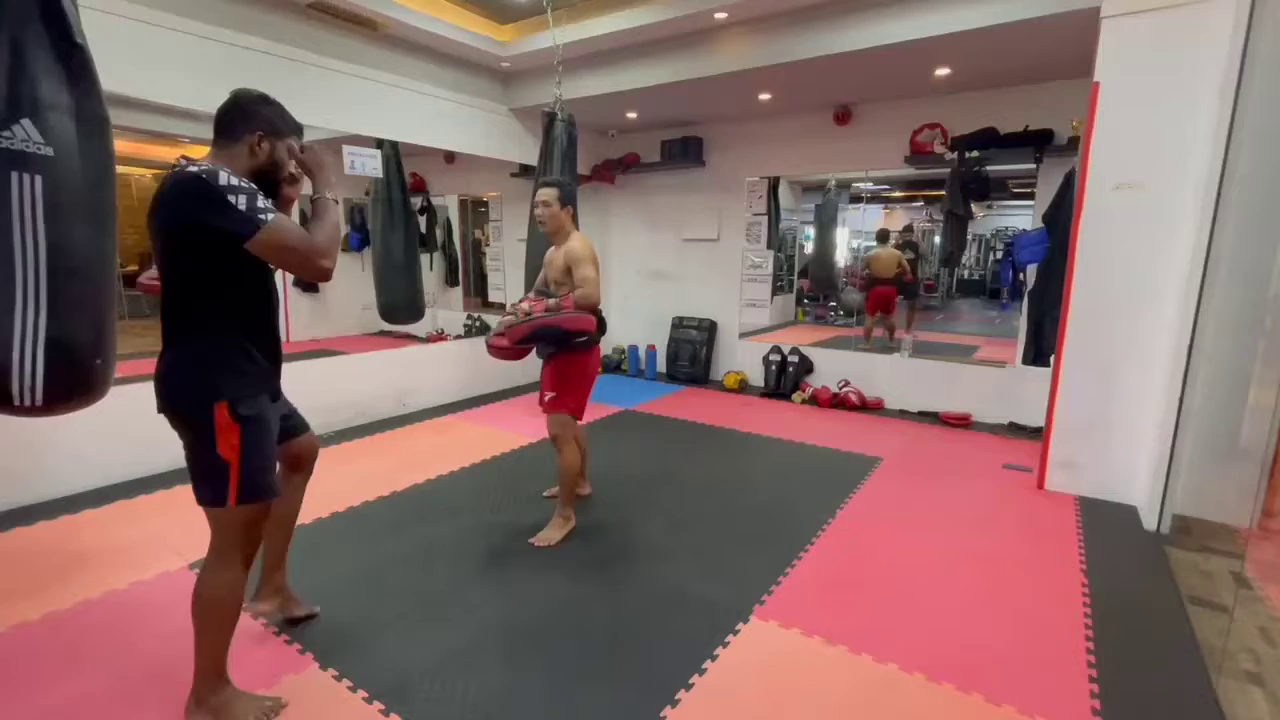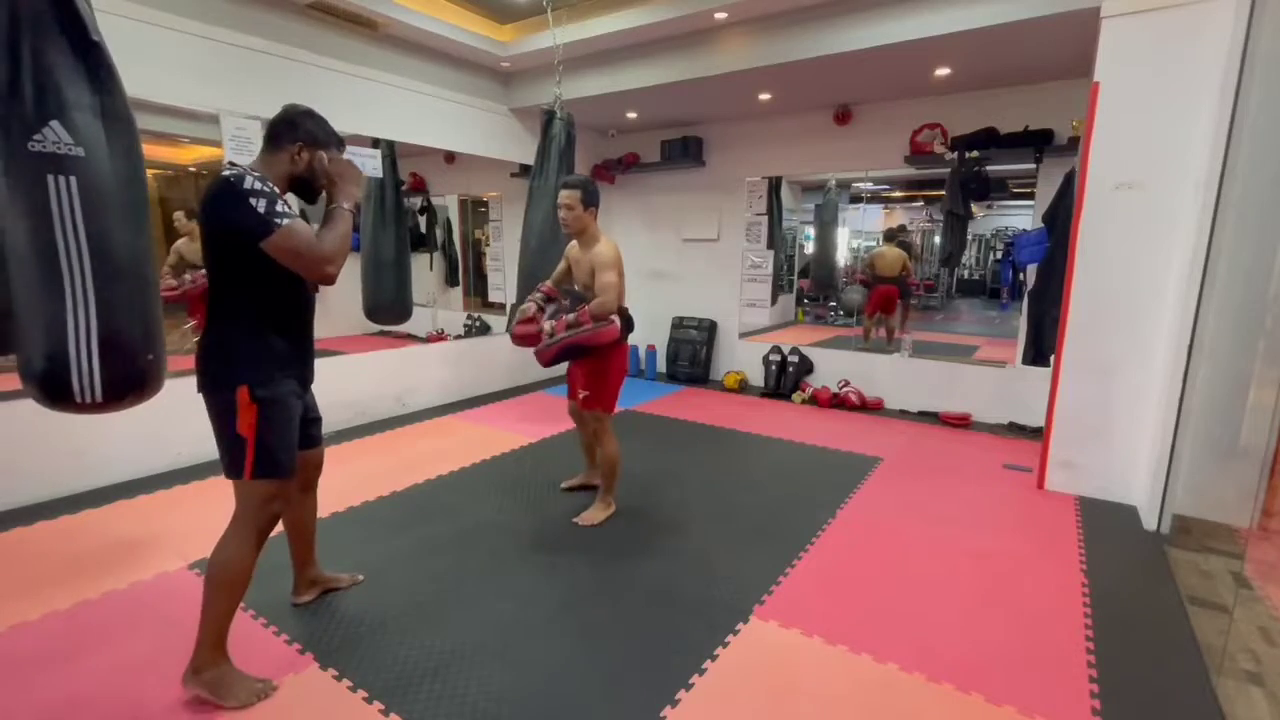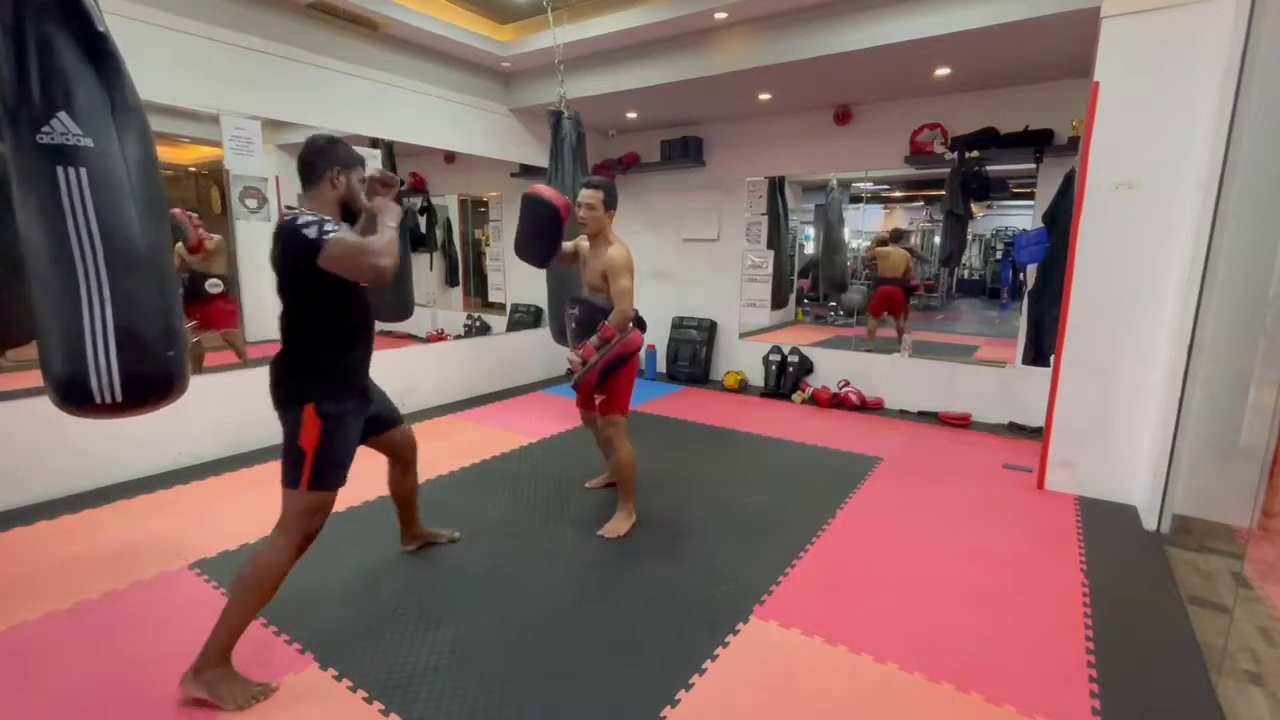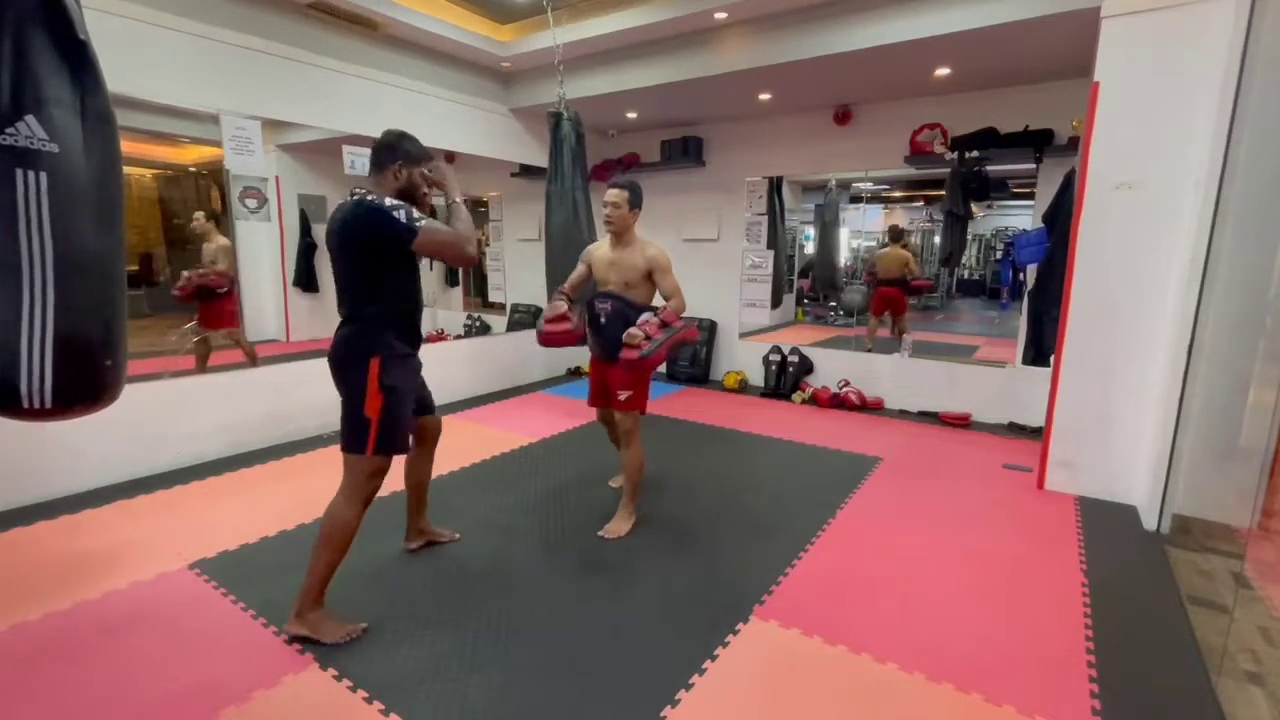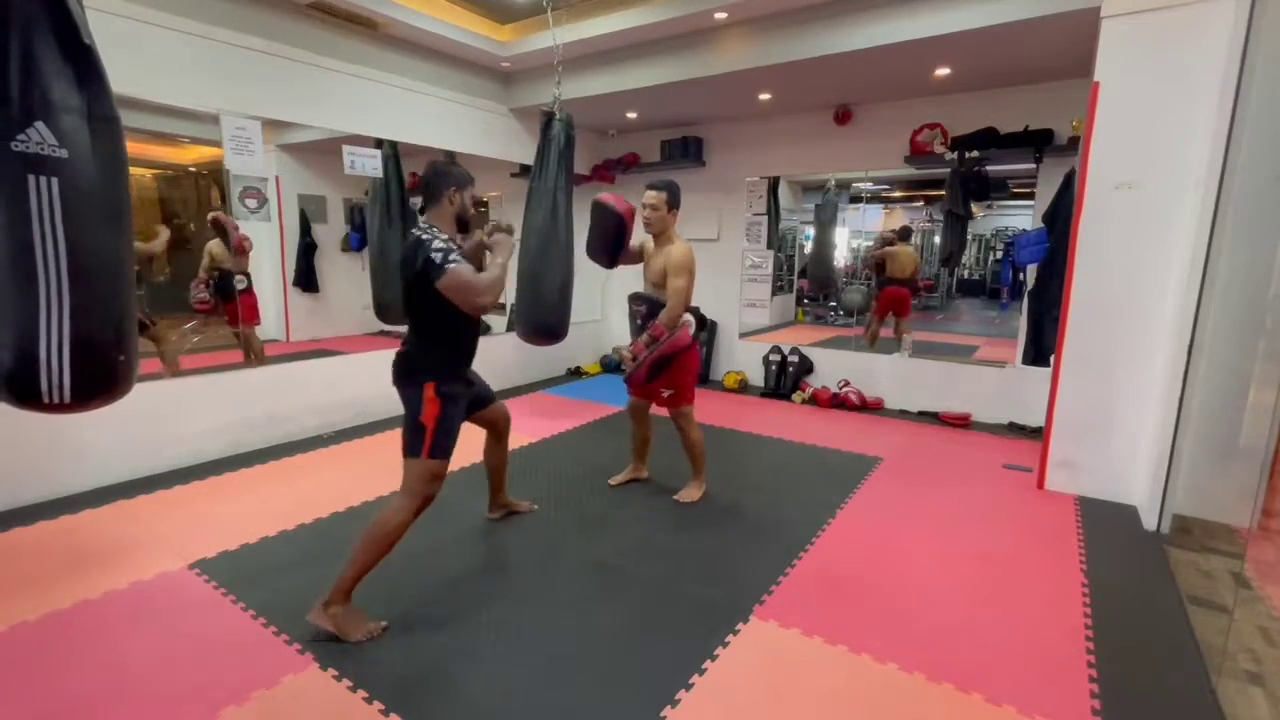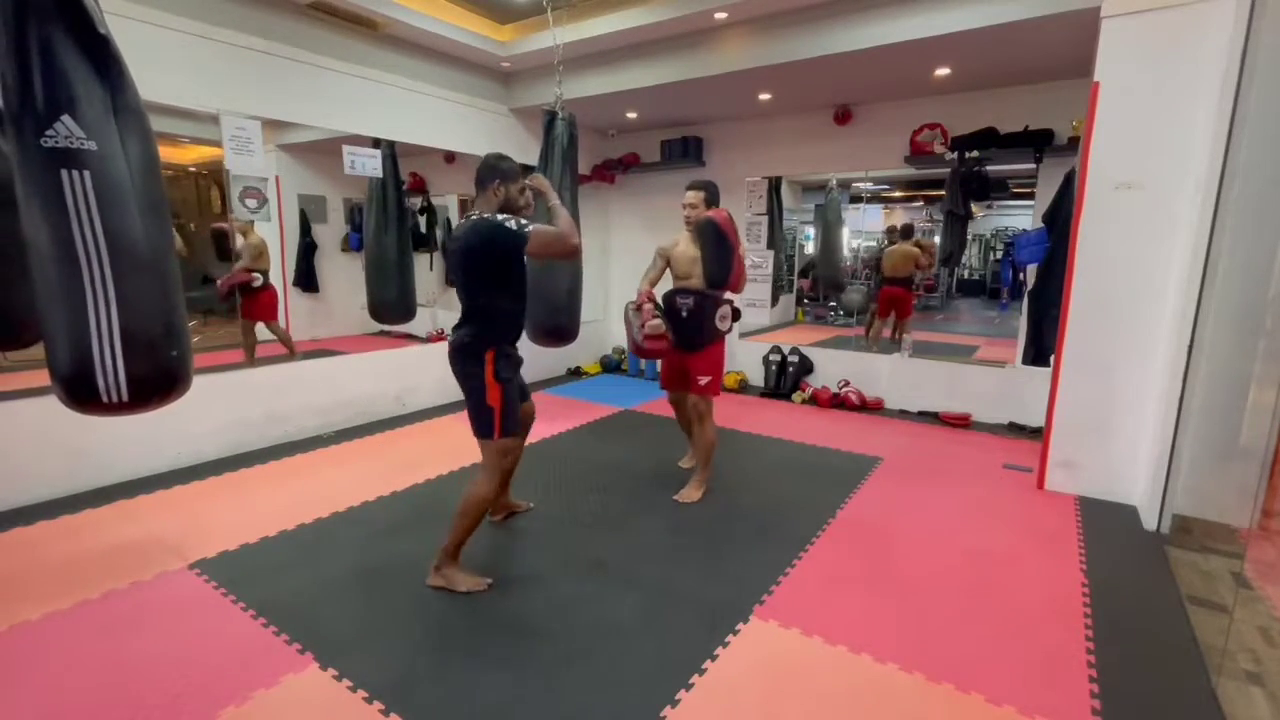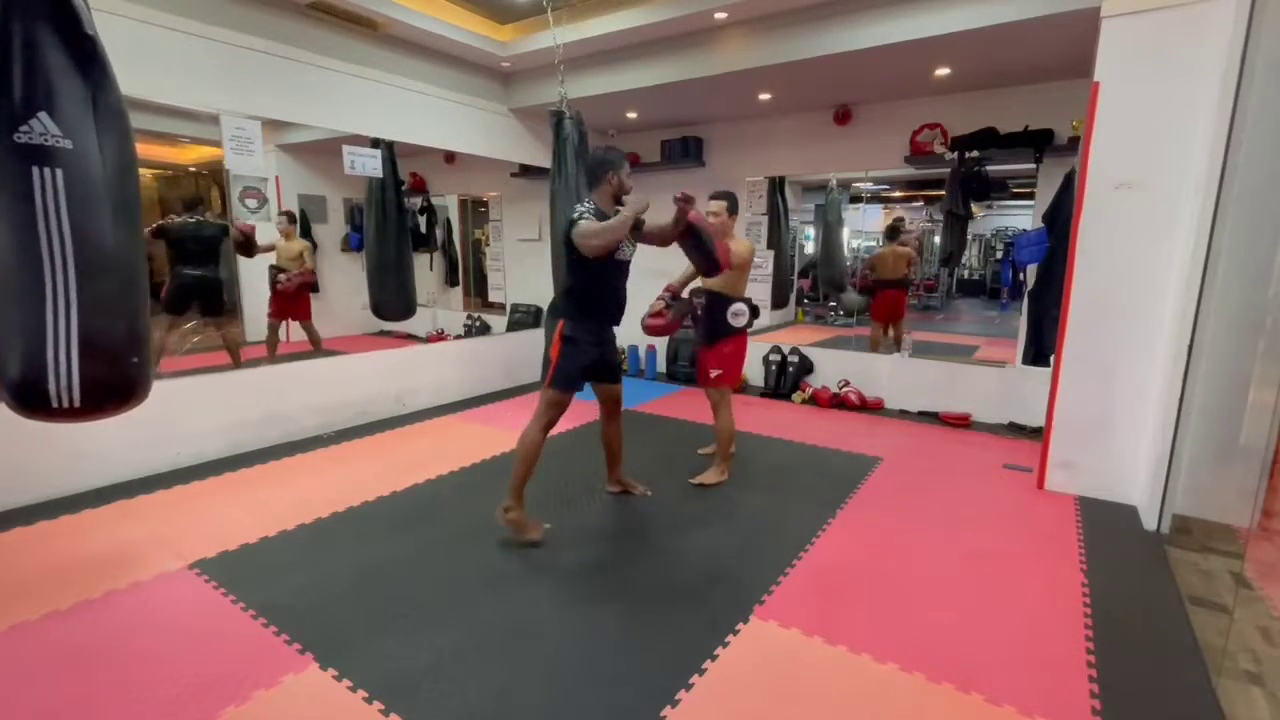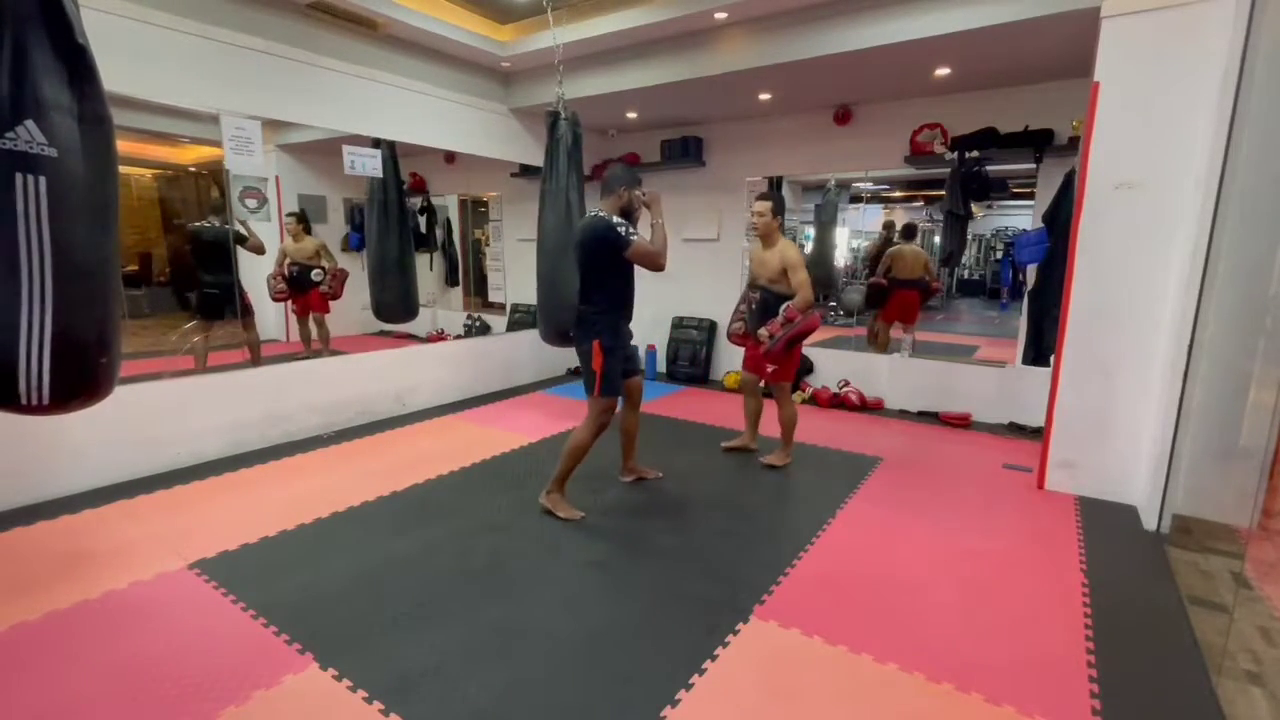
dt=0.7s
person 1, frame 1
left shoulder: (194, 188)
right shoulder: (215, 189)
right elbow: (318, 262)
left wrist: (279, 208)
right wrist: (325, 189)
left hip: (238, 377)
right hip: (220, 387)
left knee: (300, 453)
right knee: (238, 534)
left ankle: (272, 589)
person 1, frame 2
left shoulder: (263, 197)
right shoulder: (242, 190)
left elbow: (308, 260)
right elbow: (323, 265)
left wrist: (334, 205)
right wrist: (346, 200)
left hip: (281, 367)
right hip: (249, 375)
left knee: (305, 470)
right knee: (258, 509)
left ankle: (307, 577)
right ankle: (208, 664)
person 1, frame 3
left shoulder: (326, 227)
right shoulder: (302, 226)
left elbow: (362, 261)
right elbow: (375, 265)
left wrist: (375, 210)
right wrist: (387, 221)
left hip: (345, 379)
right hip: (317, 393)
left knee: (404, 444)
right knee: (300, 525)
left ankle: (412, 531)
right ankle: (211, 667)
person 1, frame 4
left shoulder: (352, 212)
right shoulder: (381, 212)
right elbow: (465, 251)
left wrist: (420, 211)
right wrist: (453, 195)
left hip: (380, 350)
right hip: (376, 356)
left knee: (428, 429)
right knee: (363, 479)
left ankle: (418, 527)
right ankle: (308, 610)
person 1, frame 5
left shoulder: (437, 239)
right shoulder: (432, 247)
right elbow: (479, 298)
left wrist: (487, 237)
right wrist: (500, 253)
left hip: (449, 369)
right hip: (431, 378)
left knee: (499, 420)
right knee: (420, 491)
left ankle: (499, 501)
right ankle: (336, 604)
person 1, frame 6
left shoulder: (465, 232)
right shoulder: (496, 229)
right elbow: (571, 244)
left wrist: (520, 215)
right wrist: (552, 196)
left hip: (477, 348)
right hip: (487, 355)
left knee: (524, 417)
right knee: (499, 457)
left ankle: (500, 502)
right ankle: (445, 564)
person 1, frame 7
left shoulder: (622, 216)
right shoulder: (584, 214)
left elbow: (665, 237)
right elbow: (591, 246)
left wrist: (681, 213)
right wrist: (627, 213)
left hip: (602, 328)
right hip: (573, 327)
left knee: (612, 404)
right knee: (548, 412)
left ankle: (615, 479)
right ankle: (513, 505)
person 1, frame 8
left shoulder: (601, 224)
right shoulder: (607, 227)
left elbow: (631, 248)
right elbow: (658, 260)
left wrist: (638, 218)
right wrist: (656, 213)
left hip: (614, 329)
right hip: (600, 333)
left knee: (634, 393)
right knee: (599, 416)
left ankle: (629, 467)
right ankle: (554, 491)
person 2, frame 1
left shoulder: (578, 249)
right shoulder: (552, 252)
left elbow: (591, 297)
right elbow: (538, 293)
left wrist: (545, 306)
left hip: (577, 351)
right hip: (558, 348)
left knee: (559, 431)
right knee: (566, 424)
left ankle: (564, 515)
right ankle: (579, 483)
person 2, frame 2
left shoulder: (604, 252)
right shoulder: (573, 249)
left elbow: (607, 305)
right elbow: (555, 282)
right wrist: (535, 304)
left hip: (606, 349)
left knee: (599, 424)
right knee: (578, 412)
left ankle: (606, 499)
right ankle: (592, 472)
person 2, frame 3
left shoulder: (616, 255)
right shoulder: (583, 246)
left elbow: (624, 311)
left knee: (613, 429)
right knee: (591, 417)
left ankle: (627, 509)
right ankle: (614, 472)
person 2, frame 4
left shoulder: (651, 255)
right shoulder: (593, 252)
left elbow: (677, 302)
right elbow: (569, 288)
left wrist: (649, 330)
right wrist: (560, 300)
right hip: (601, 352)
left knee: (629, 428)
right knee: (606, 418)
left ankle: (628, 510)
right ankle: (631, 468)
person 2, frame 5
left shoulder: (678, 254)
right shoulder: (648, 247)
left elbow: (675, 310)
right elbow: (615, 258)
left knee: (682, 417)
right knee: (636, 408)
left ankle: (698, 480)
right ankle: (638, 467)
person 2, frame 6
right shoulder: (670, 248)
right elbow: (646, 283)
left hip: (707, 339)
left knee: (701, 409)
right knee: (677, 400)
left ankle: (700, 479)
right ankle: (695, 447)
person 2, frame 7
left shoulder: (743, 248)
left elbow: (731, 260)
right elbow: (683, 280)
right wrist: (665, 299)
left hip: (730, 333)
right hip: (708, 331)
left knee: (721, 398)
right knee: (713, 392)
left ankle: (720, 469)
right ankle: (725, 442)
person 2, frame 8
left shoulder: (789, 254)
right shoulder: (754, 250)
left elbow: (806, 297)
right wrist: (744, 318)
right hip: (759, 328)
left knee: (780, 392)
right knee: (749, 382)
left ankle: (785, 450)
right ankle: (749, 437)
